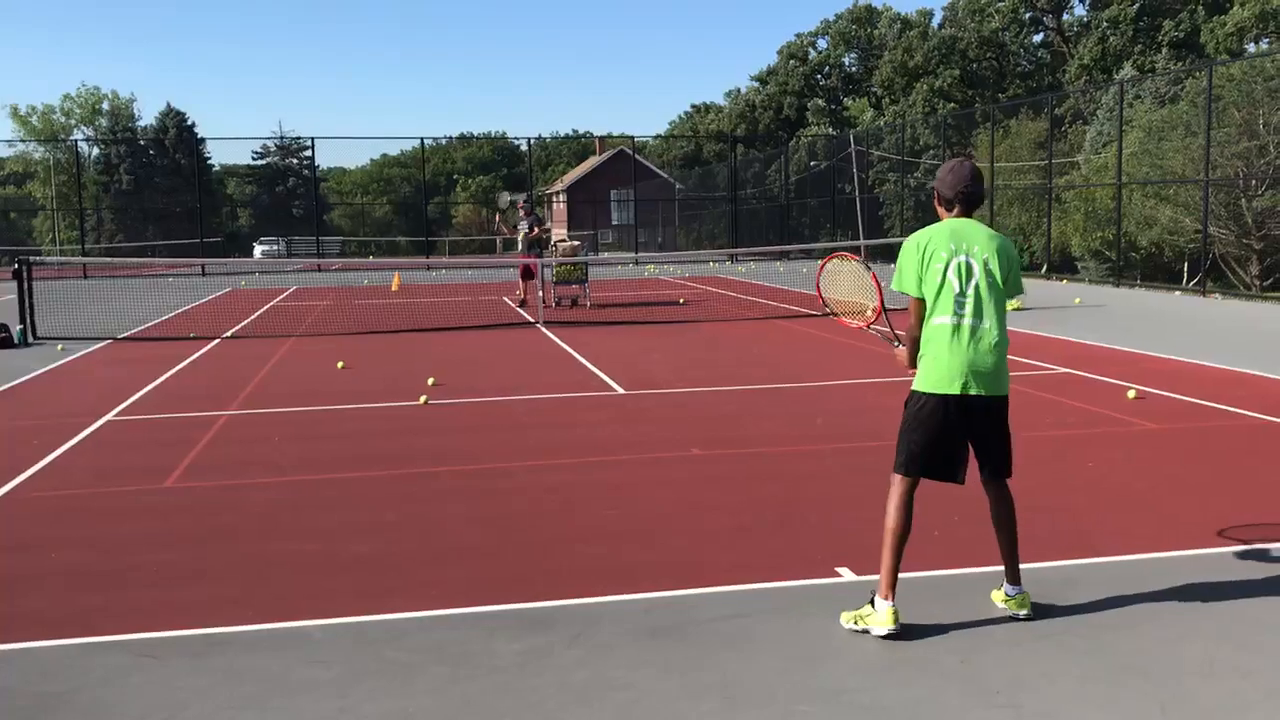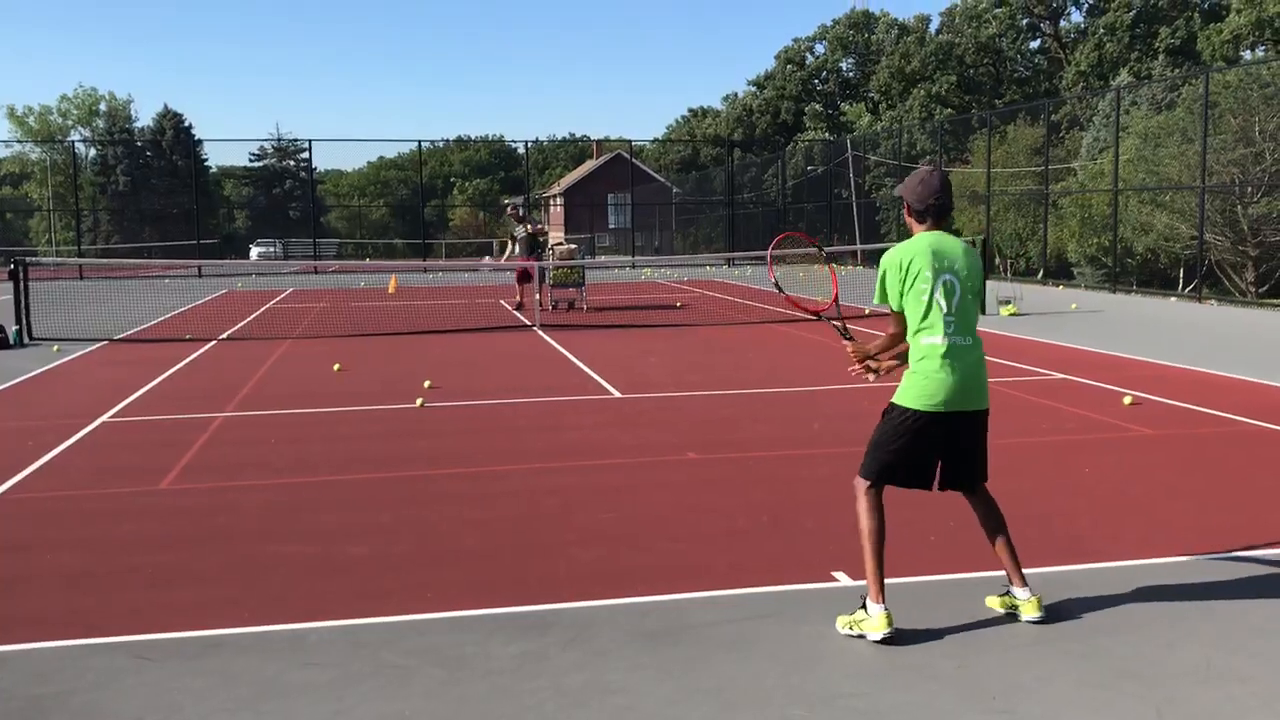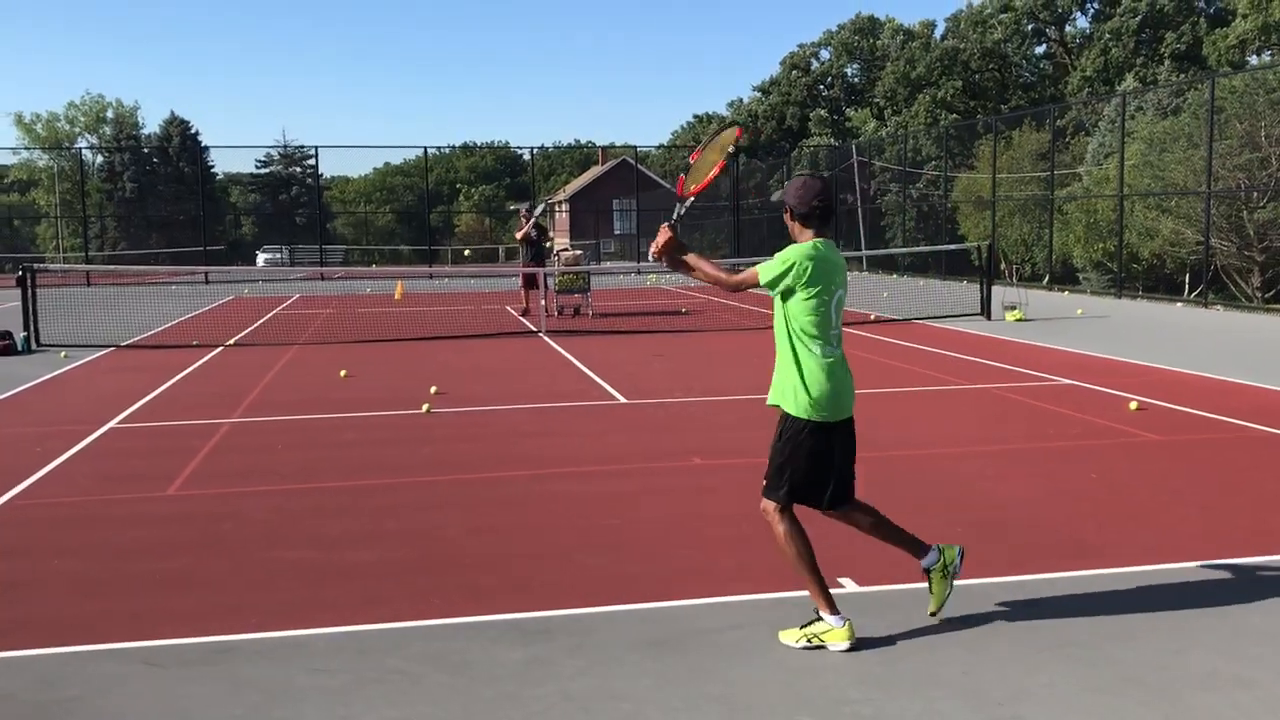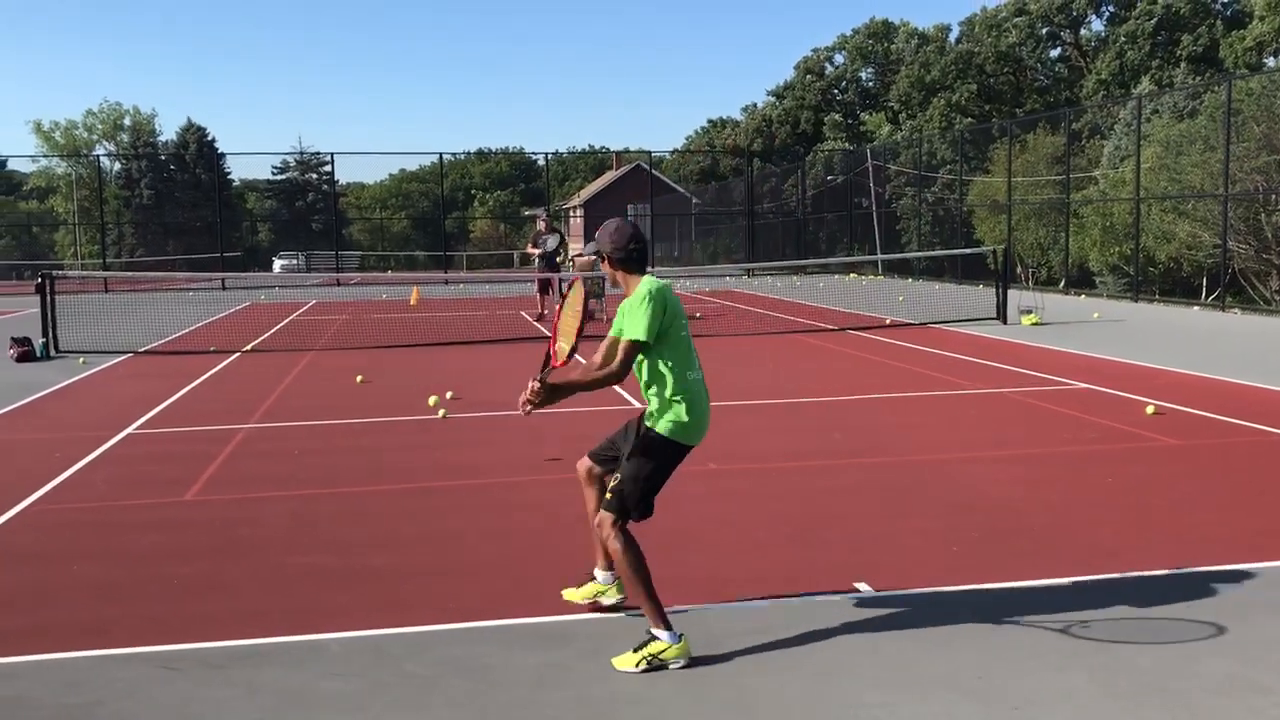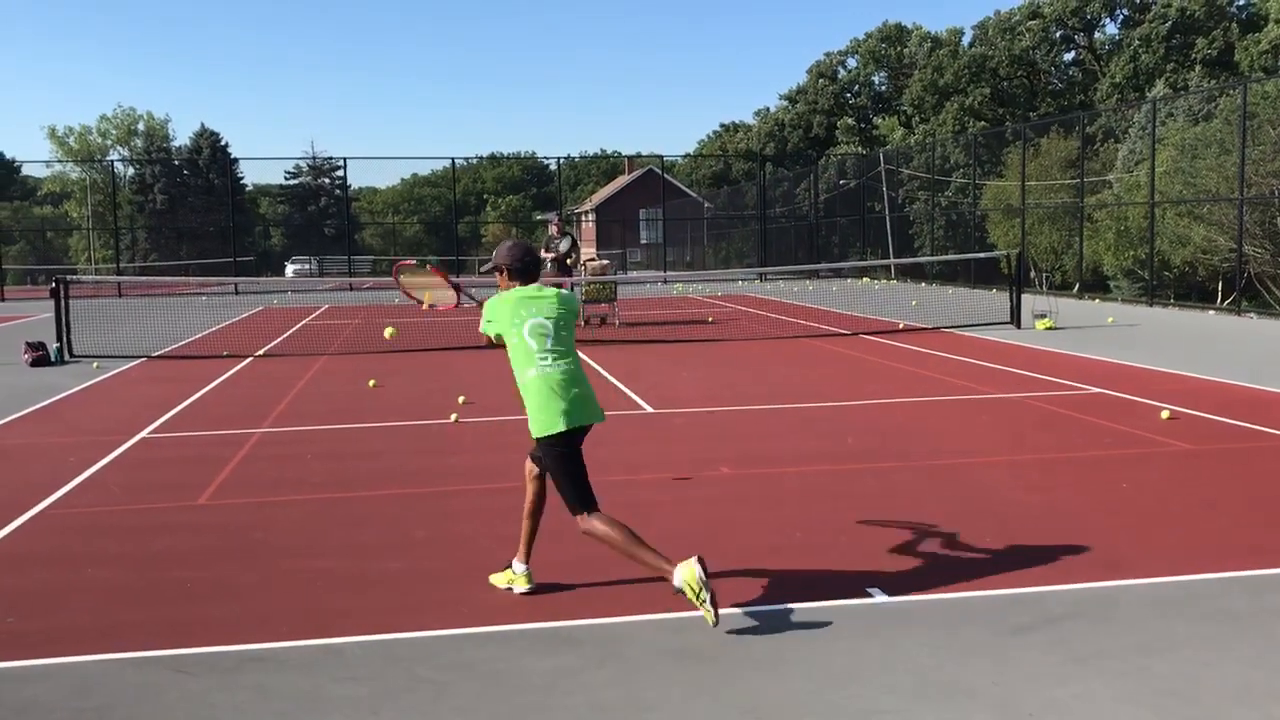
dt=0.5s
person 1, frame 1
left shoulder: (919, 242)
right shoulder: (1002, 246)
left elbow: (916, 319)
right elbow: (993, 311)
left wrist: (910, 355)
left hip: (938, 379)
right hip: (990, 380)
left knee: (902, 482)
right knee: (995, 481)
left ankle: (884, 604)
right ankle: (1013, 591)
person 1, frame 2
left shoulder: (899, 256)
right shoulder: (970, 255)
left elbow: (900, 331)
left wrist: (865, 353)
right wrist: (886, 362)
left hip: (924, 393)
right hip: (972, 391)
left knee: (867, 486)
right knee: (973, 488)
left ankle: (875, 608)
right ankle: (1022, 593)
person 1, frame 3
left shoulder: (802, 258)
right shoulder: (831, 258)
left elbow: (736, 285)
right elbow: (753, 281)
left wrist: (680, 254)
right wrist: (691, 261)
left hip: (808, 405)
right hip: (830, 401)
left knee: (774, 506)
right knee: (838, 504)
left ankle: (832, 622)
right ankle: (932, 559)
person 1, frame 4
left shoulder: (648, 295)
right shoulder: (637, 298)
left elbow: (618, 370)
right elbow: (600, 362)
left wrist: (558, 392)
right wrist: (553, 385)
left hip: (673, 420)
right hip: (662, 414)
left knee: (609, 523)
right knee: (589, 469)
left ankle: (667, 639)
right ankle: (606, 580)
person 1, frame 5
left shoulder: (496, 305)
right shoulder: (563, 297)
left hip: (553, 419)
right hip: (580, 410)
left knee: (588, 517)
right knee: (533, 471)
left ankle: (681, 572)
right ankle: (520, 569)
